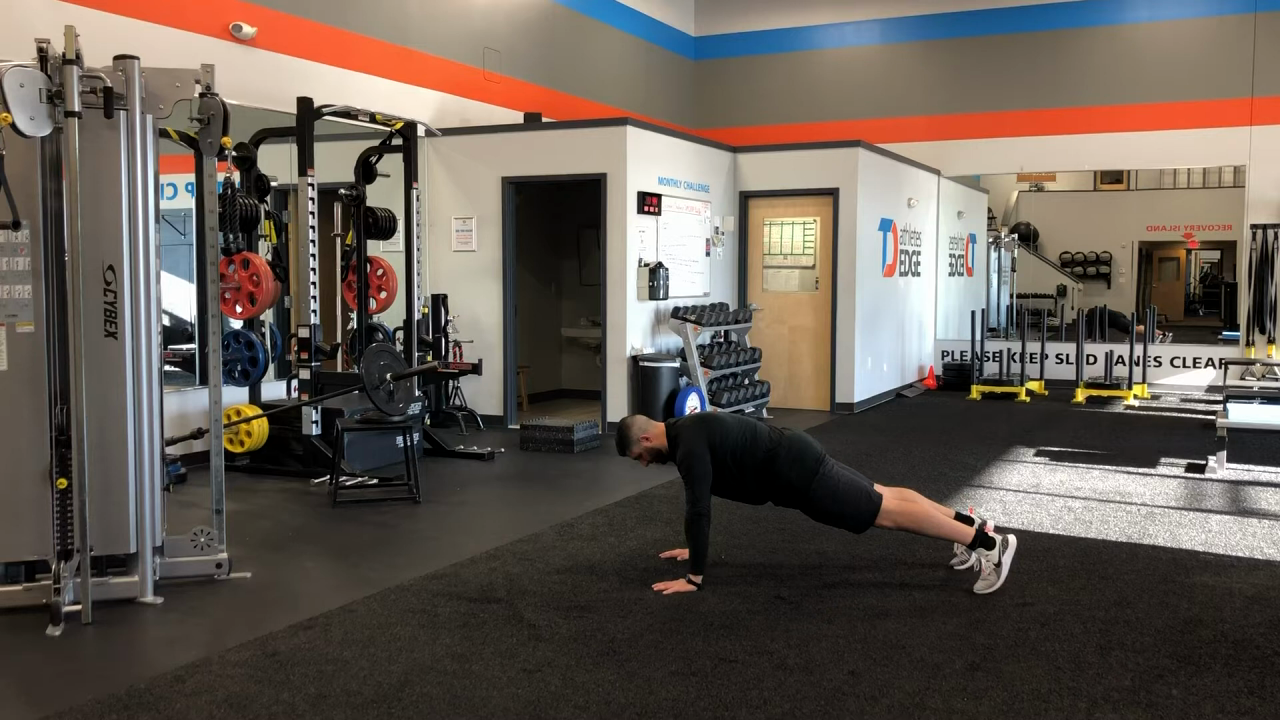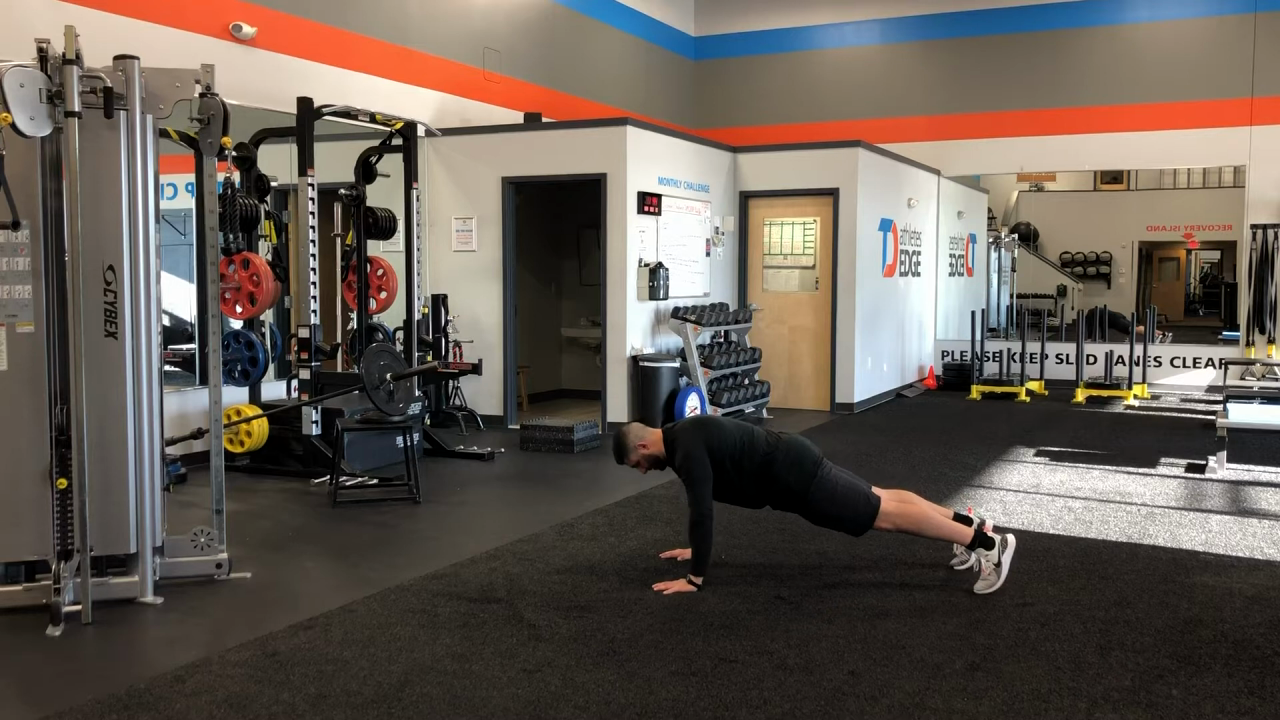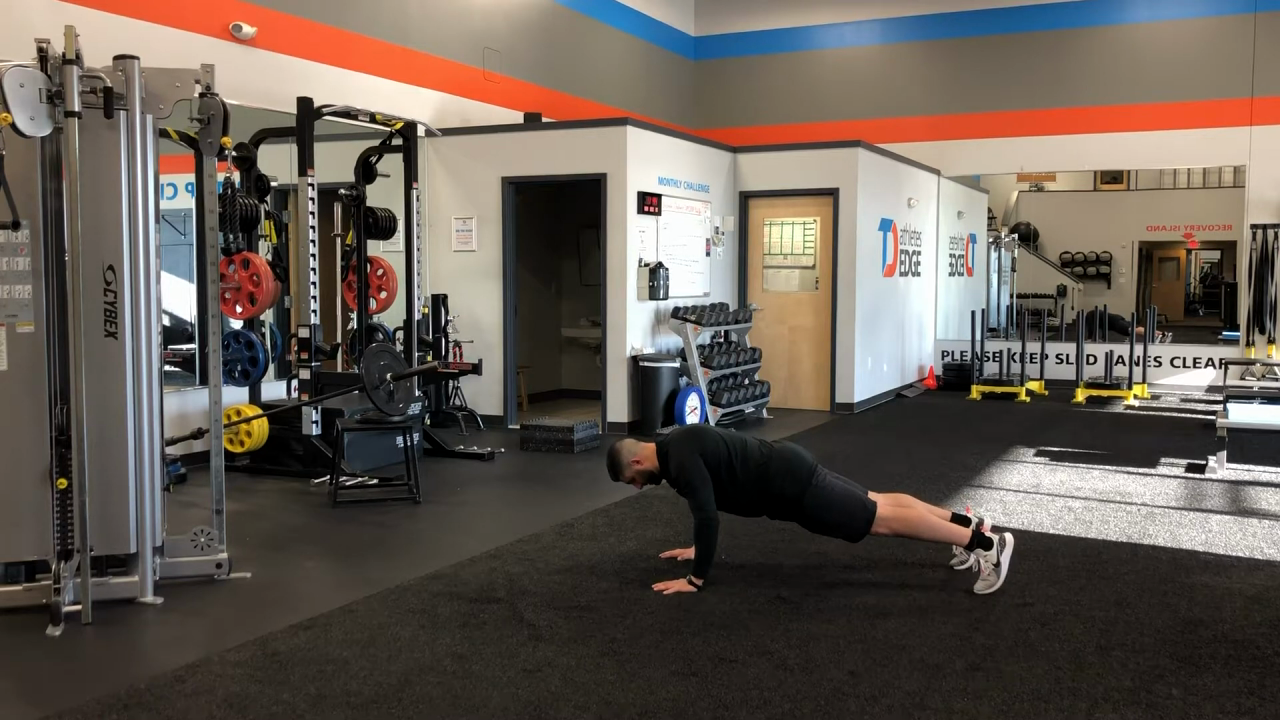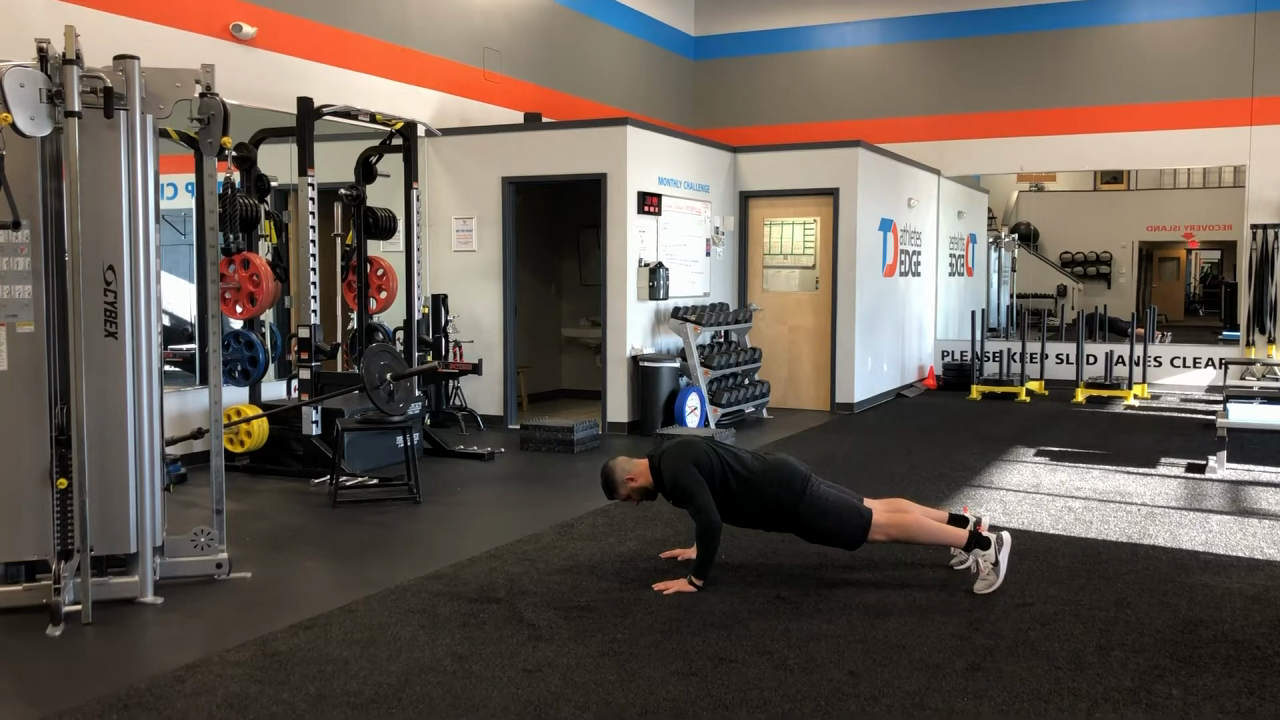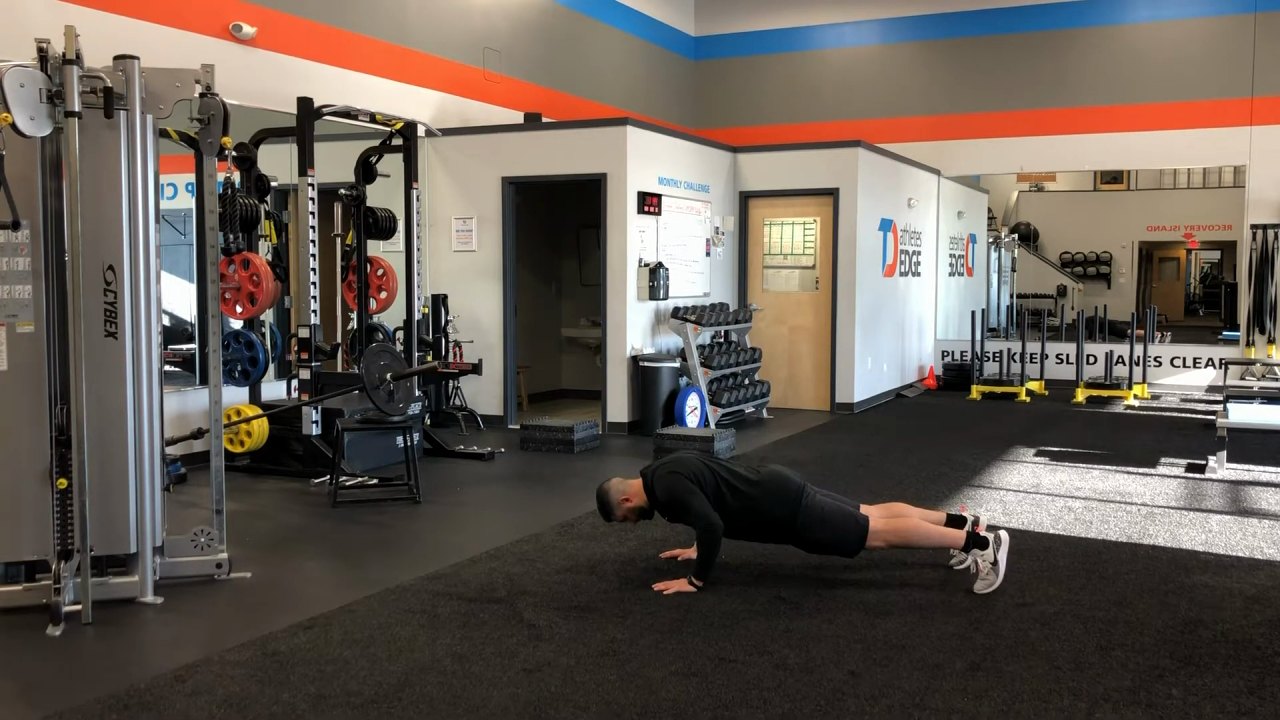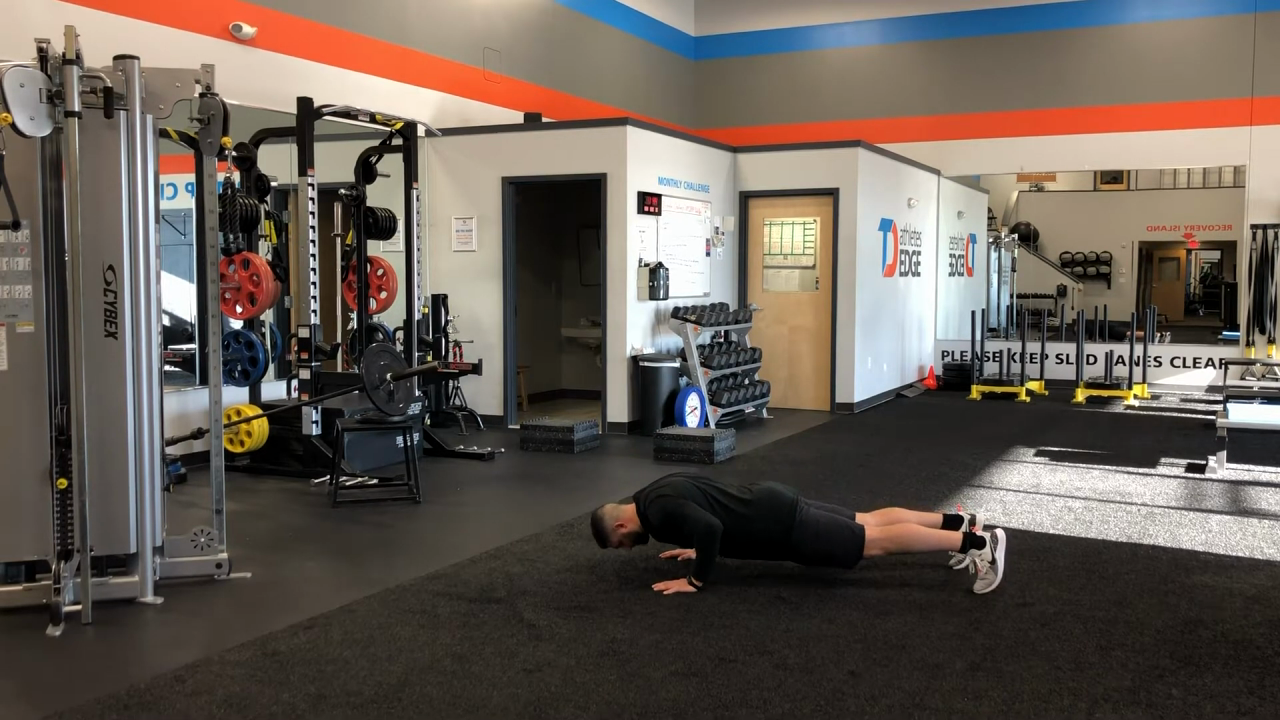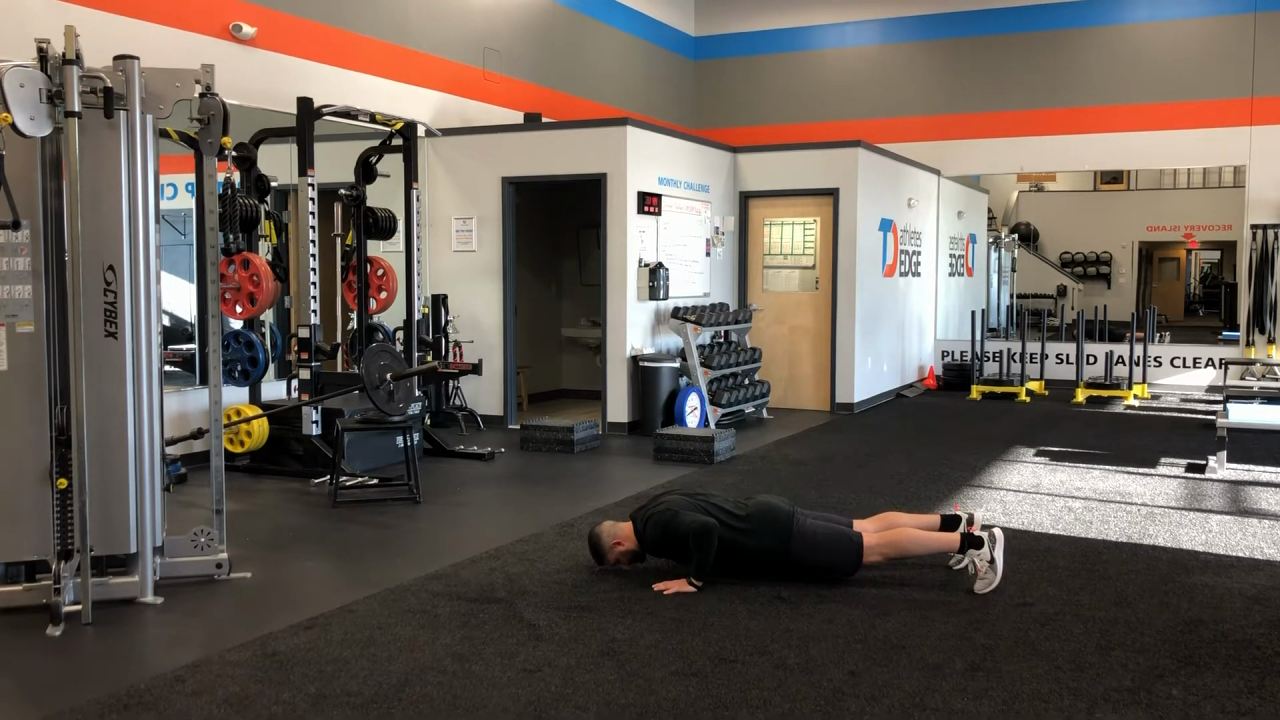
dt=0.7s
person 1, frame 1
left shoulder: (687, 445)
right shoulder: (688, 431)
left elbow: (698, 509)
right elbow: (700, 504)
left wrist: (694, 576)
right wrist: (694, 547)
left hip: (796, 473)
right hip: (795, 461)
left knee: (885, 511)
right knee: (882, 496)
left ankle: (989, 543)
right ankle: (968, 523)
person 1, frame 2
left shoulder: (687, 449)
right shoulder: (685, 435)
left elbow: (702, 511)
right elbow: (702, 508)
left wrist: (695, 577)
right wrist: (696, 548)
left hip: (794, 476)
right hip: (792, 463)
left knee: (884, 514)
right knee: (881, 498)
left ankle: (987, 543)
right ankle: (968, 524)
person 1, frame 3
left shoulder: (680, 460)
right shoulder: (678, 446)
left elbow: (707, 516)
right elbow: (708, 508)
left wrist: (696, 578)
right wrist: (697, 547)
left hip: (791, 485)
right hip: (789, 471)
left knee: (882, 519)
right knee: (878, 502)
left ankle: (986, 543)
right ankle: (965, 522)
person 1, frame 4
left shoulder: (675, 471)
right shoulder: (673, 457)
left elbow: (710, 520)
left wrist: (697, 579)
right wrist: (698, 547)
left hip: (787, 498)
right hip: (783, 479)
left knee: (880, 527)
right knee: (874, 509)
left ankle: (982, 543)
right ankle: (963, 523)
person 1, frame 5
left shoulder: (667, 487)
right shoulder: (666, 473)
left elbow: (712, 525)
left wrist: (696, 579)
right wrist: (698, 548)
left hip: (784, 509)
right hip: (778, 491)
left knee: (878, 533)
right knee: (872, 514)
left ankle: (980, 543)
right ankle: (961, 522)
person 1, frame 6
left shoulder: (660, 510)
right shoulder: (659, 495)
left elbow: (712, 528)
left wrist: (696, 580)
right wrist: (697, 548)
left hip: (780, 526)
right hip: (771, 504)
left knee: (876, 543)
right knee: (869, 522)
left ankle: (978, 542)
right ankle: (957, 522)
person 1, frame 7
left shoulder: (655, 528)
right shoulder: (658, 508)
left elbow: (705, 528)
left wrist: (695, 579)
right wrist: (688, 550)
left hip: (777, 538)
right hip: (768, 517)
left knee: (873, 548)
right knee: (866, 527)
left ankle: (976, 543)
right ankle: (956, 522)
